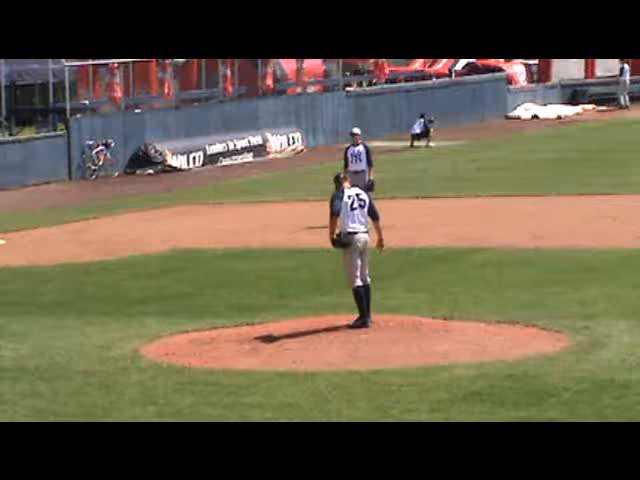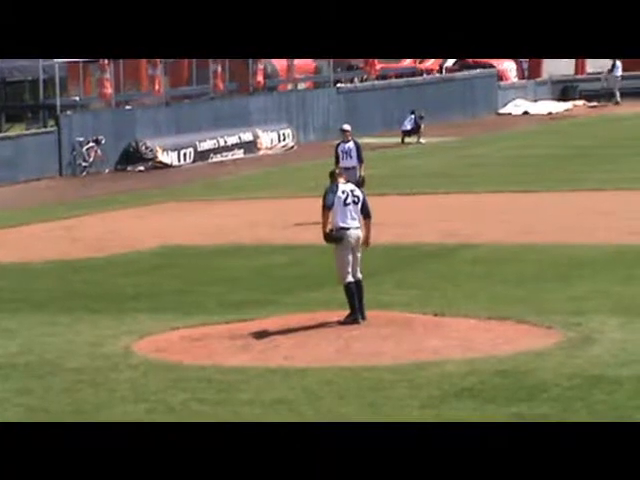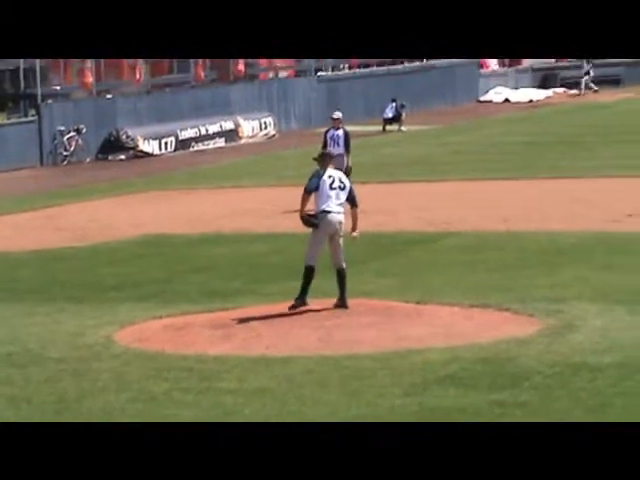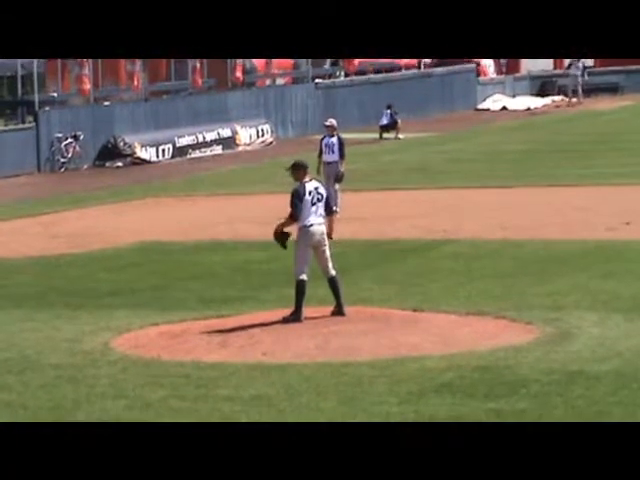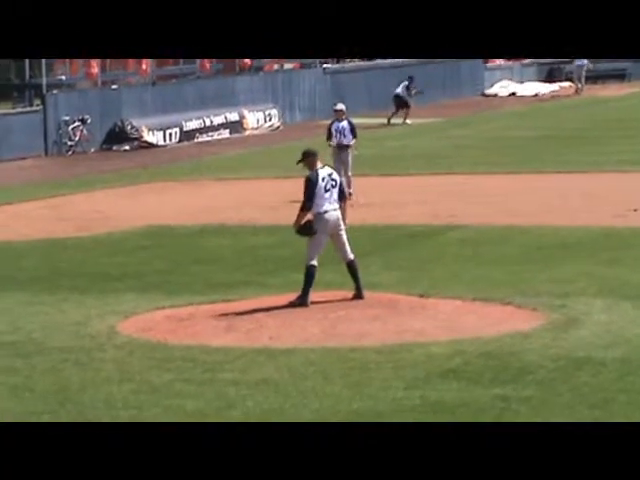
dt=1s
person 1, frame 1
left shoulder: (339, 194)
right shoulder: (363, 193)
left elbow: (334, 214)
right elbow: (375, 217)
left wrist: (332, 235)
right wrist: (380, 237)
left hip: (351, 238)
right hip: (365, 236)
left knee: (355, 279)
right knee: (364, 277)
left ankle: (364, 318)
right ankle: (367, 315)
person 1, frame 2
left shoulder: (332, 189)
right shoulder: (357, 190)
left elbow: (327, 207)
right elbow: (367, 215)
left wrist: (324, 229)
right wrist: (367, 236)
left hip: (343, 234)
right hip: (357, 232)
left knee: (346, 276)
right knee: (356, 273)
left ankle: (355, 314)
right ankle: (361, 311)
person 1, frame 3
left shoulder: (321, 173)
right shoulder: (344, 178)
left elbow: (308, 191)
right elbow: (354, 204)
left wrist: (302, 211)
right wrist: (355, 226)
left hip: (325, 218)
right hip: (340, 219)
left knee: (311, 258)
right knee: (339, 261)
left ankle: (303, 296)
right ankle: (342, 299)
person 1, frame 4
left shoulder: (299, 190)
right shoulder: (320, 186)
left elbow: (295, 217)
right elbow: (330, 212)
left wrist: (280, 227)
right wrist: (330, 231)
left hip: (306, 232)
right hip: (321, 230)
left knee: (301, 273)
right knee: (329, 269)
left ankle: (298, 312)
right ankle: (339, 306)
person 1, frame 5
left shoulder: (312, 178)
right shoulder: (333, 173)
left elbow: (307, 205)
right elbow: (343, 198)
left wrist: (297, 223)
right wrist: (344, 219)
left hip: (322, 218)
right hip: (336, 215)
left knee: (311, 259)
right knee: (347, 254)
left ankle: (304, 297)
right ankle: (359, 290)
